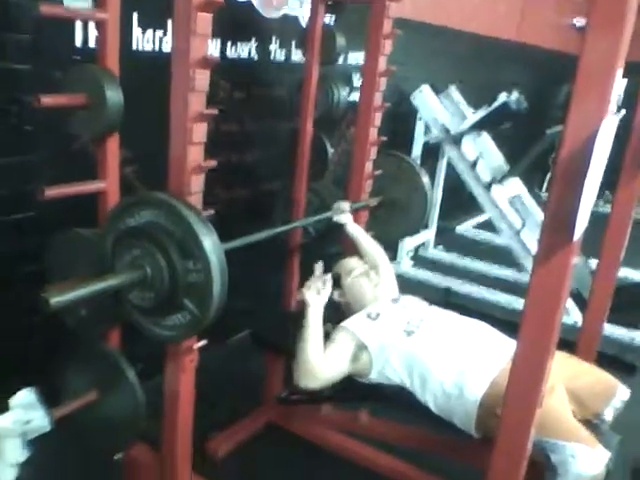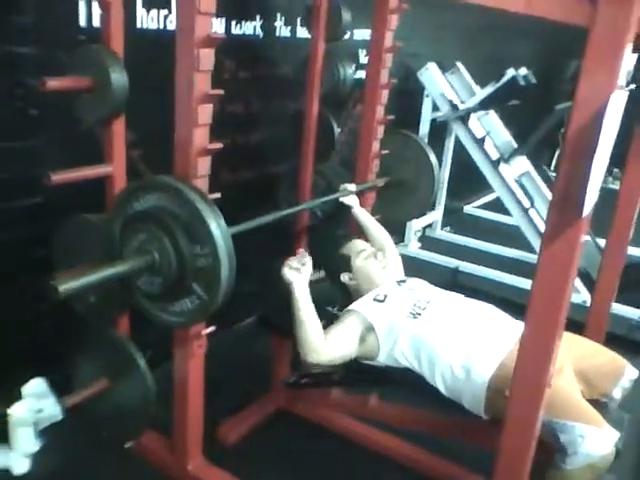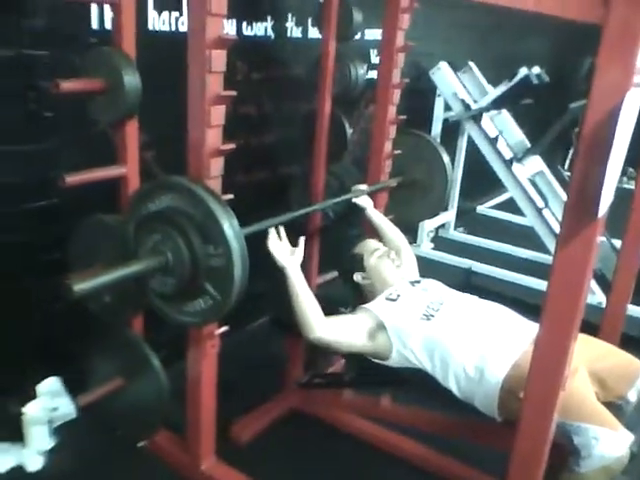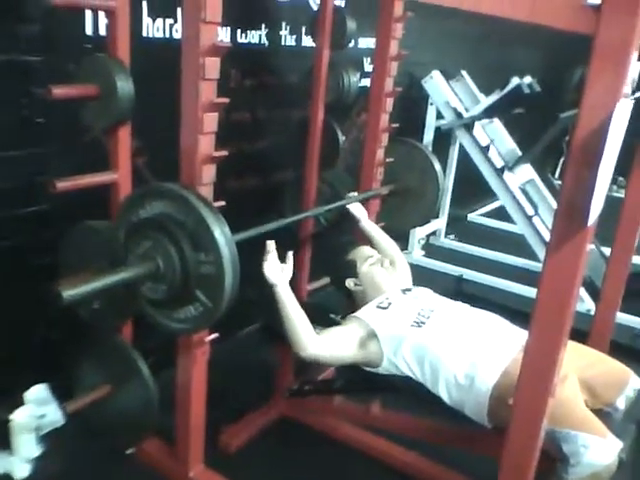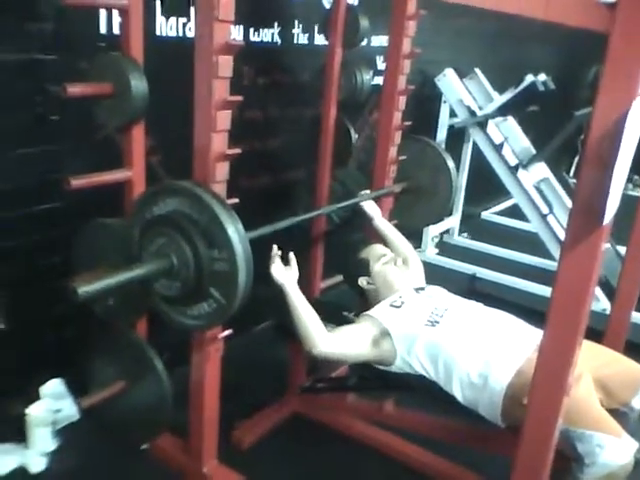
dt=0.4s
person 1, frame 1
left shoulder: (394, 300)
right shoulder: (352, 335)
left elbow: (381, 263)
right elbow: (310, 377)
left wrist: (351, 226)
right wrist: (314, 307)
right hip: (489, 389)
left knee: (619, 402)
person 1, frame 2
left shoulder: (400, 284)
right shoulder: (362, 319)
left elbow: (387, 247)
right elbow: (316, 353)
left wrist: (357, 209)
right wrist: (299, 285)
left hip: (523, 338)
right hip: (498, 371)
right knee: (592, 447)
person 1, frame 3
left shoulder: (415, 284)
right shoulder: (374, 321)
left elbow: (403, 248)
right elbow: (317, 330)
left wrist: (370, 211)
right wrist: (291, 268)
left hip: (540, 339)
right hip: (510, 372)
right knee: (606, 449)
person 1, frame 4
left shoulder: (407, 292)
right shoulder: (365, 328)
left elbow: (397, 256)
right elbow: (309, 346)
left wrist: (362, 220)
right wrist: (280, 284)
left hip: (528, 347)
right hip: (501, 379)
person 1, frame 5
left shoulder: (420, 291)
right shoulder: (378, 327)
left elbow: (410, 256)
right elbow: (321, 345)
left wrist: (377, 218)
right wrist: (289, 285)
left hip: (544, 345)
right hip: (515, 377)
